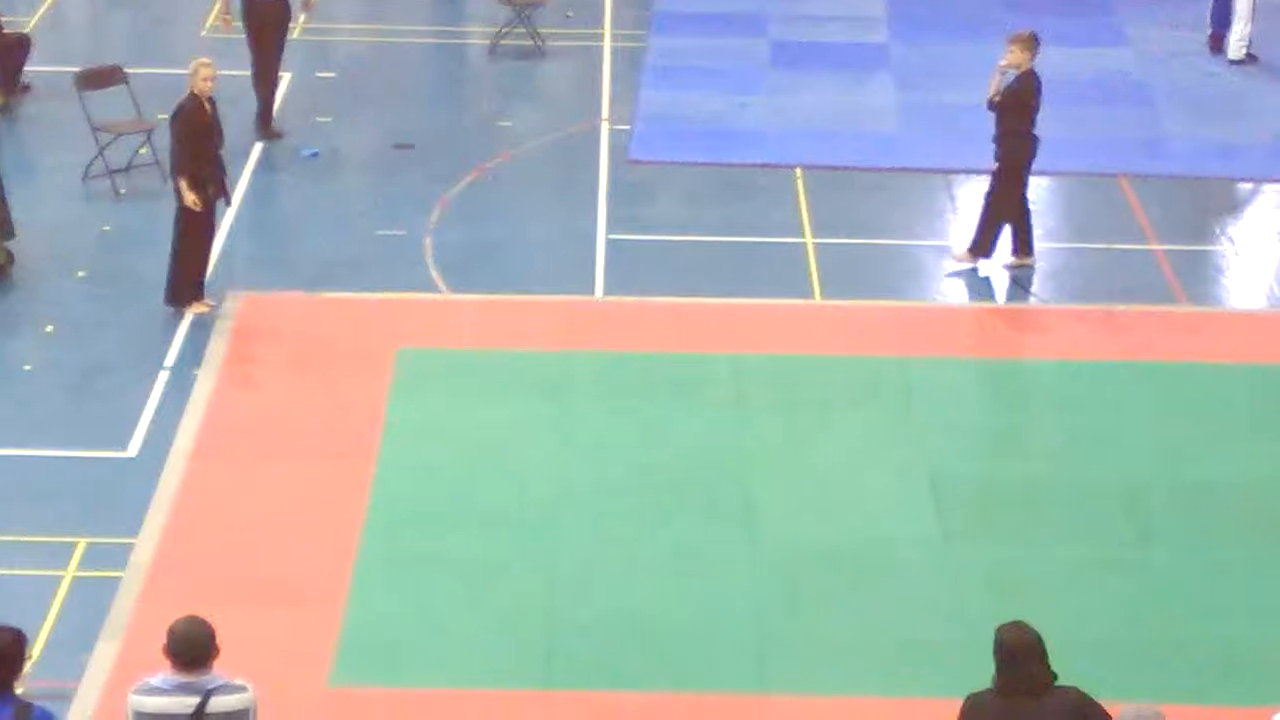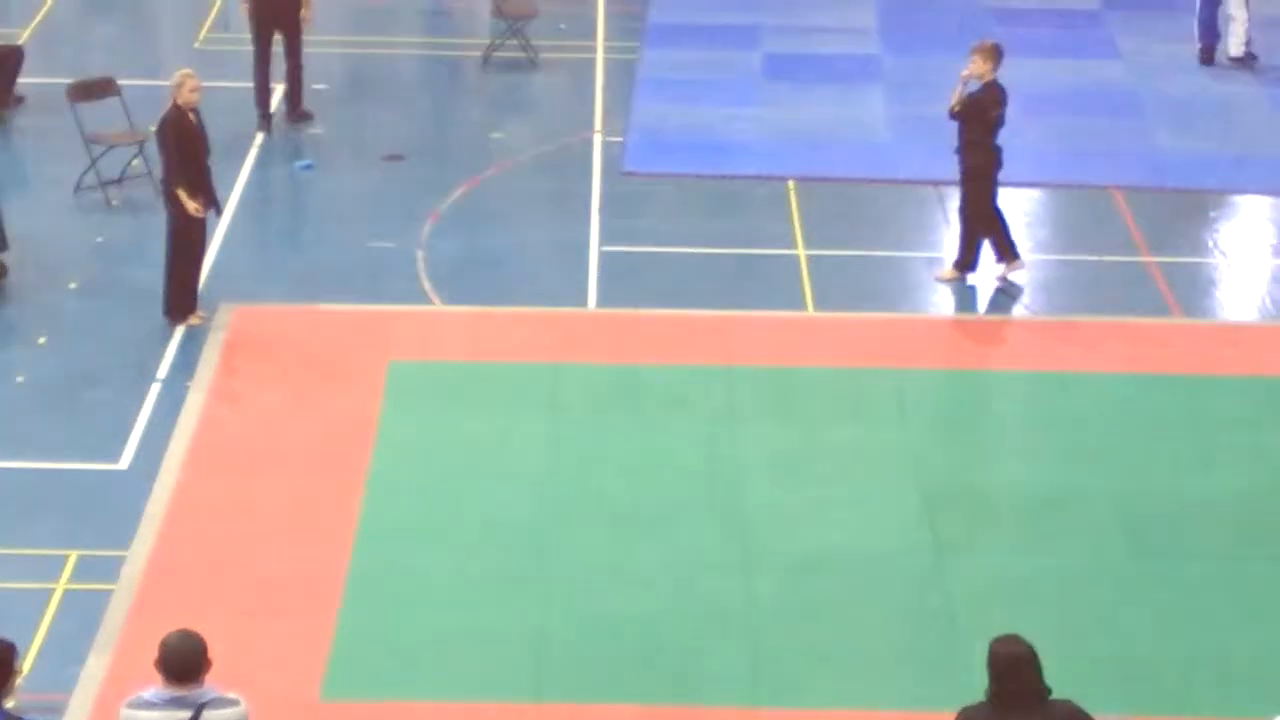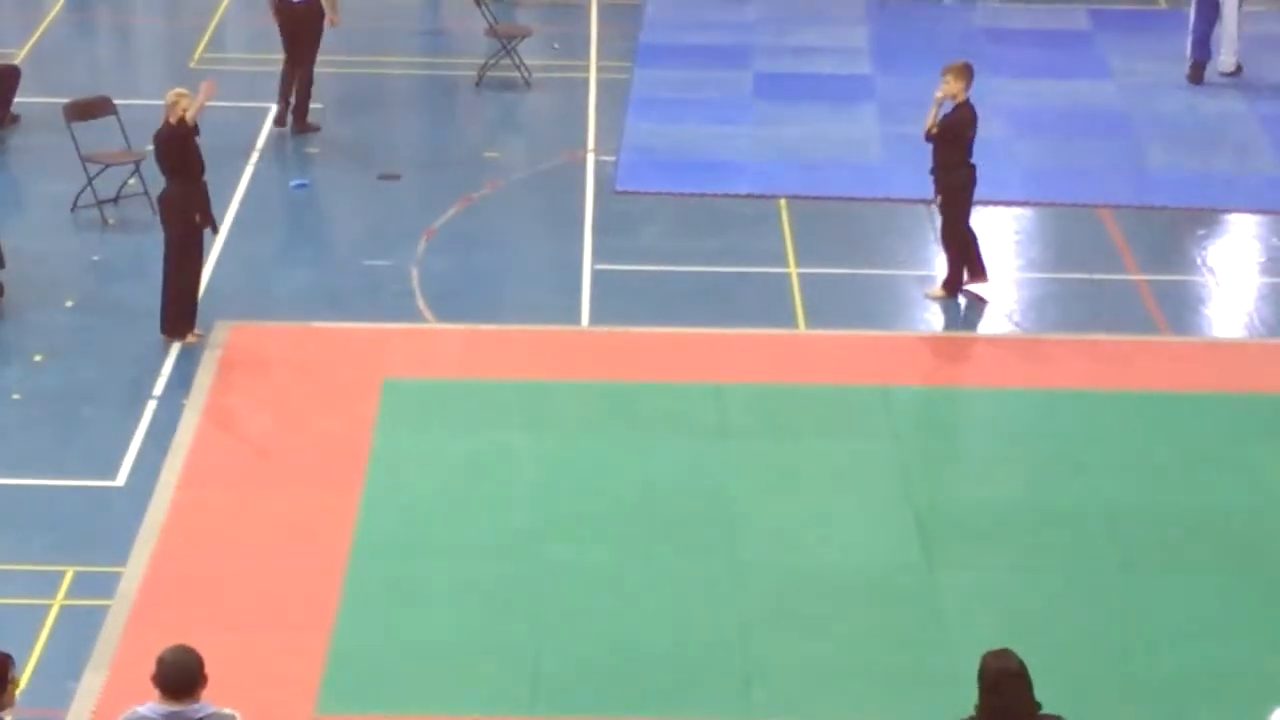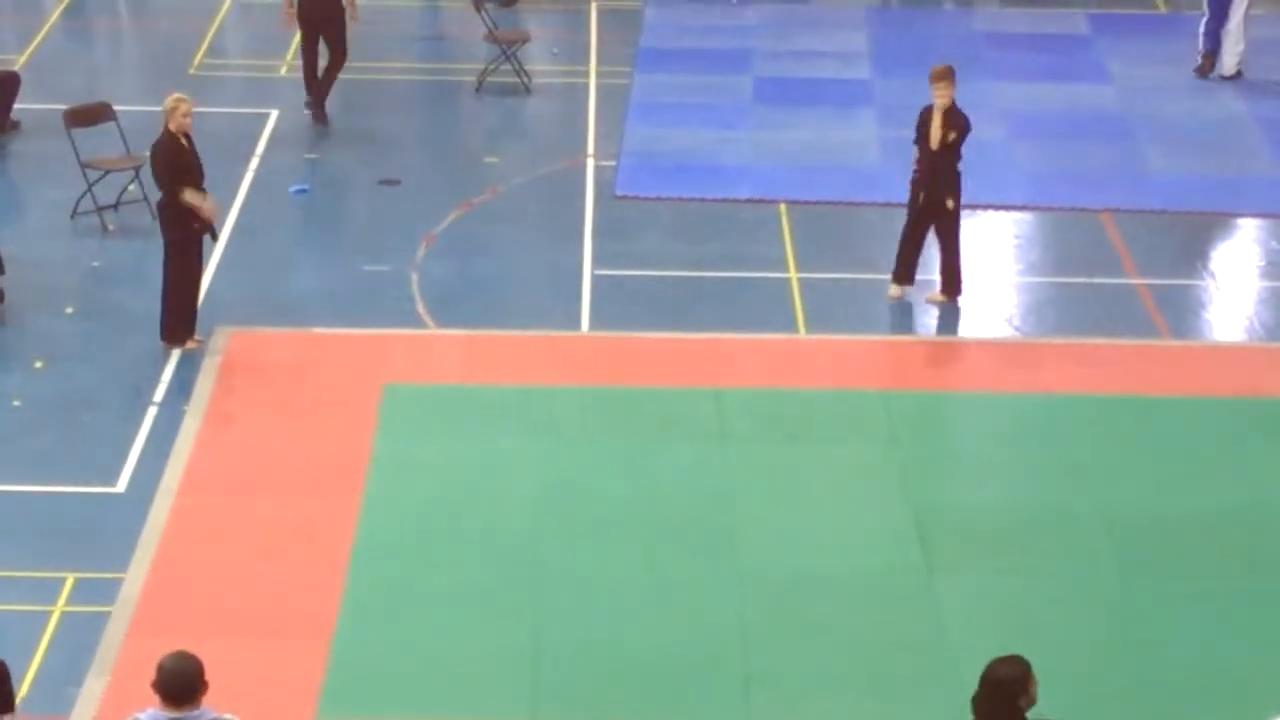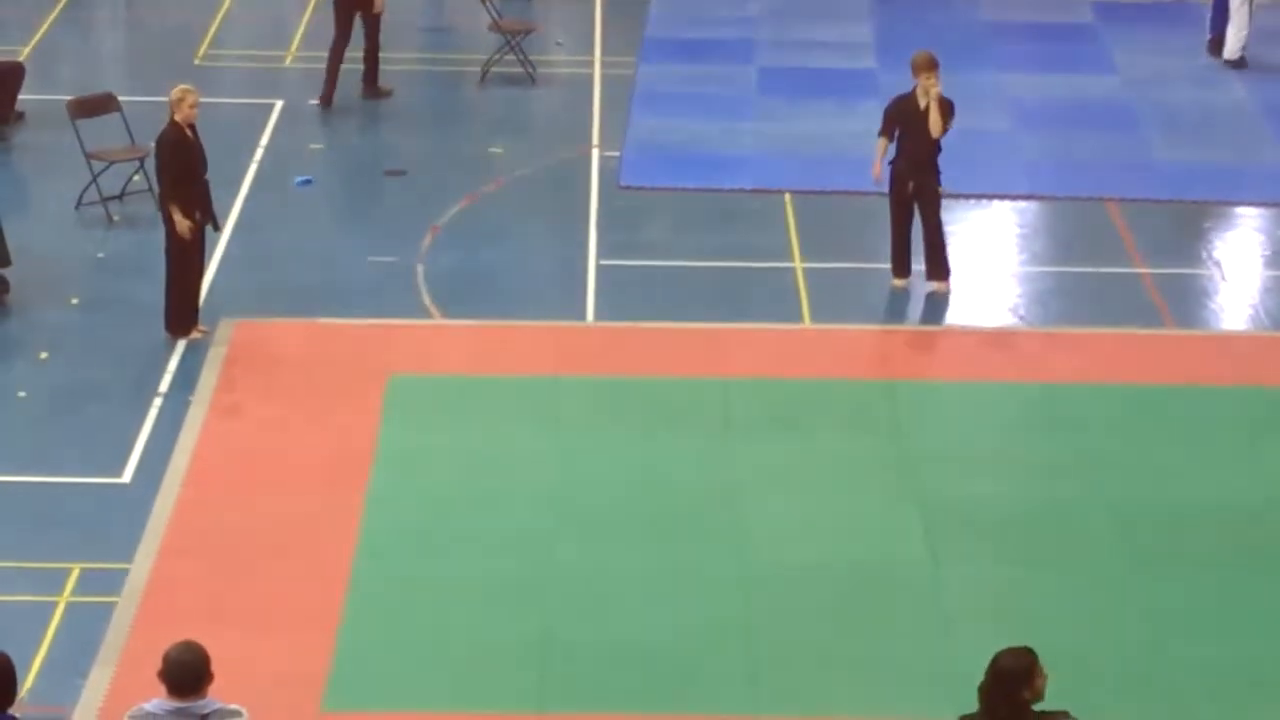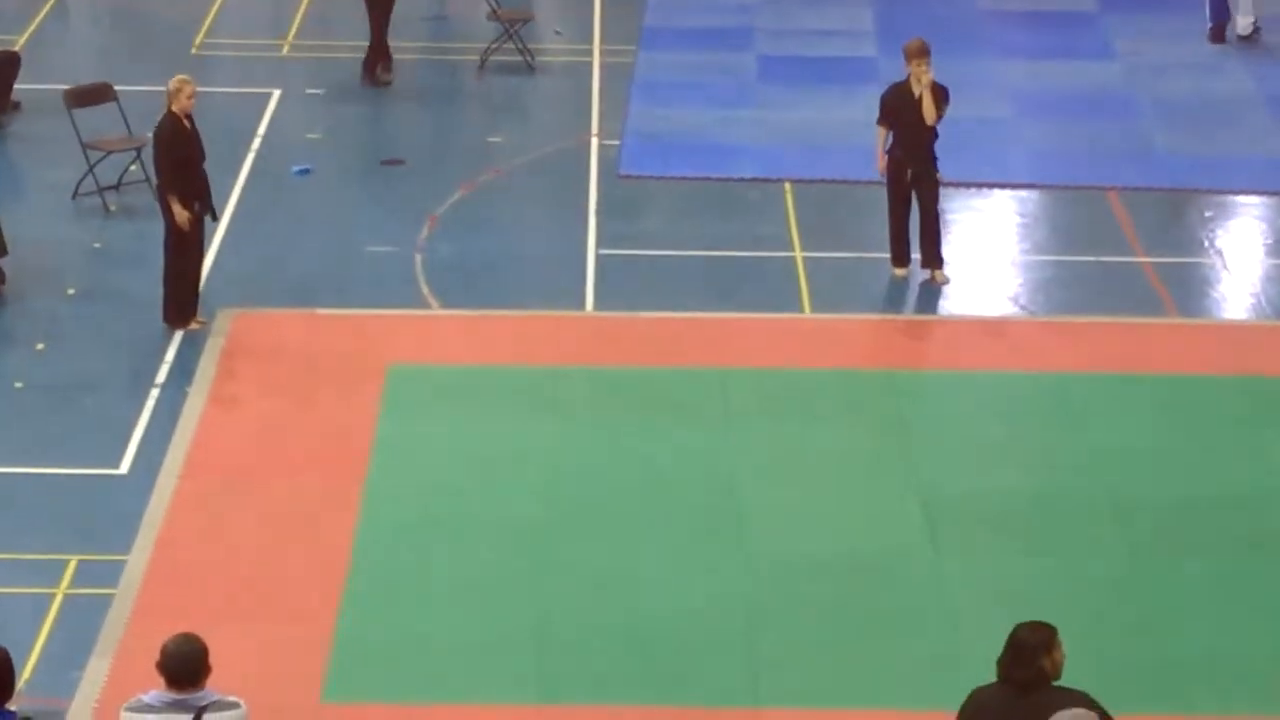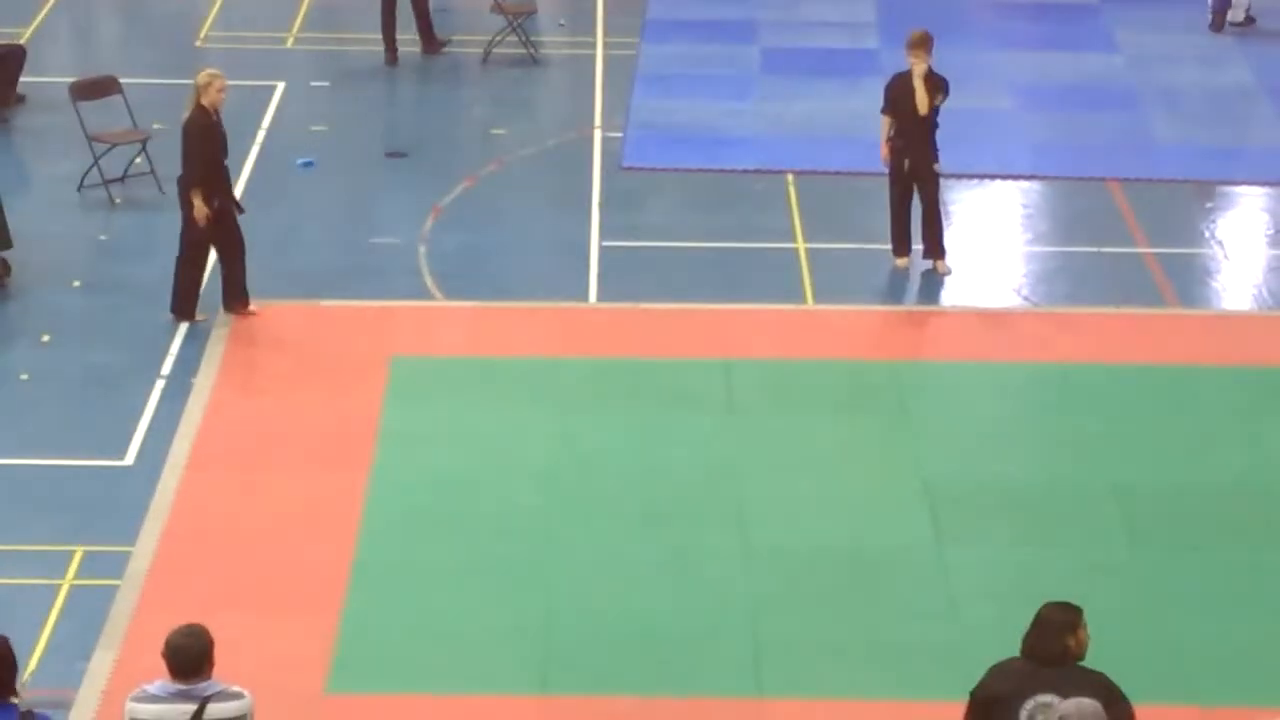
dt=0.5s
person 1, frame 1
left shoulder: (209, 104)
right shoulder: (185, 110)
right elbow: (178, 154)
left wrist: (218, 180)
right wrist: (185, 190)
left hip: (208, 180)
right hip: (192, 183)
left knee: (204, 238)
right knee: (188, 239)
left ankle: (196, 293)
right ankle: (182, 298)
person 1, frame 2
left shoulder: (194, 115)
right shoulder: (170, 123)
right elbow: (171, 167)
left wrist: (205, 194)
right wrist: (184, 199)
left hip: (199, 191)
right hip: (182, 194)
left knee: (194, 250)
right knee: (182, 252)
left ankle: (189, 306)
right ankle: (178, 311)
person 1, frame 3
left shoulder: (183, 134)
right shoulder: (165, 137)
right elbow: (184, 127)
right wrist: (200, 101)
left hip: (191, 205)
right hip: (177, 207)
left knee: (192, 268)
right knee: (178, 268)
left ankle: (186, 324)
right ankle: (174, 329)
person 1, frame 4
left shoulder: (185, 140)
right shoulder: (162, 147)
right elbow: (167, 184)
left wrist: (200, 203)
right wrist: (196, 200)
left hip: (191, 215)
right hip: (176, 218)
left knee: (192, 274)
right knee: (178, 275)
left ankle: (186, 331)
right ankle: (174, 335)
person 1, frame 5
left shoulder: (190, 131)
right shoulder: (168, 138)
right elbow: (166, 182)
left wrist: (203, 208)
right wrist: (177, 216)
left hip: (194, 208)
right hip: (179, 210)
left knee: (195, 266)
right knee: (181, 267)
left ankle: (190, 321)
right ankle: (179, 326)
person 1, frame 6
left shoulder: (188, 122)
right shoulder: (166, 129)
right elbow: (164, 173)
left wrist: (202, 199)
right wrist: (176, 207)
left hip: (194, 198)
right hip: (178, 202)
left knee: (194, 256)
right knee: (180, 258)
left ankle: (189, 312)
right ankle: (178, 317)
person 1, frame 7
left shoulder: (213, 116)
right shoulder: (196, 123)
right elbow: (191, 166)
left wrist: (224, 191)
right wrist: (197, 202)
left hip: (217, 191)
right hip: (200, 194)
left knee: (233, 243)
right knee: (194, 252)
left ankle: (236, 302)
right ankle: (183, 310)
person 2, frame 1
left shoulder: (1023, 85)
right shoulder: (1028, 81)
left elbow: (993, 103)
right elbow: (1005, 104)
left wrist: (998, 75)
right wrist: (1004, 76)
left hip: (1015, 148)
right hip: (1019, 146)
left knee: (997, 200)
right knee: (1015, 201)
left ankle: (976, 251)
right ankle: (1024, 252)
person 2, frame 2
left shoulder: (983, 96)
right shoulder: (995, 92)
left elbow: (954, 112)
left wrist: (962, 85)
left hip: (978, 160)
right hip: (984, 157)
left knee: (971, 212)
right knee: (986, 209)
left ankle: (962, 266)
right ankle: (1010, 257)
person 2, frame 3
left shoulder: (960, 116)
right shoulder: (963, 112)
left elbow: (930, 134)
right elbow: (940, 134)
left wrist: (935, 106)
right wrist: (940, 107)
left hip: (954, 180)
right hip: (956, 176)
left knee: (952, 232)
right knee: (959, 228)
left ankle: (951, 285)
right ankle: (975, 272)
person 2, frame 4
left shoulder: (958, 119)
right shoulder: (927, 113)
left elbow: (936, 145)
left wrist: (939, 114)
right wrist: (916, 172)
left hip: (946, 184)
right hip: (923, 181)
left knee: (948, 237)
right knee: (912, 232)
left ankle: (949, 289)
right ankle: (900, 280)
person 2, frame 5
left shoulder: (944, 105)
right shoulder: (900, 104)
left elbow: (936, 132)
right elbow: (886, 134)
left wrist: (934, 102)
right wrist: (878, 162)
left hip: (928, 172)
right hip: (902, 170)
left knee: (933, 223)
right knee: (900, 224)
left ankle: (940, 276)
right ankle: (900, 272)
person 2, frame 6
left shoulder: (939, 92)
right shoulder: (894, 92)
left elbow: (931, 120)
right elbow: (884, 126)
left wrist: (926, 89)
right wrist: (880, 155)
left hip: (925, 159)
right hip: (899, 159)
left knee: (930, 212)
right knee: (898, 213)
left ankle: (935, 265)
right ankle: (900, 262)
person 2, frame 7
left shoulder: (938, 83)
right shoulder: (897, 81)
left elbow: (924, 110)
right elbow: (888, 115)
left wrist: (919, 79)
right wrist: (884, 143)
left hip: (925, 150)
right hip: (900, 148)
left knee: (931, 202)
right knee: (899, 202)
left ankle: (937, 255)
right ankle: (901, 252)
